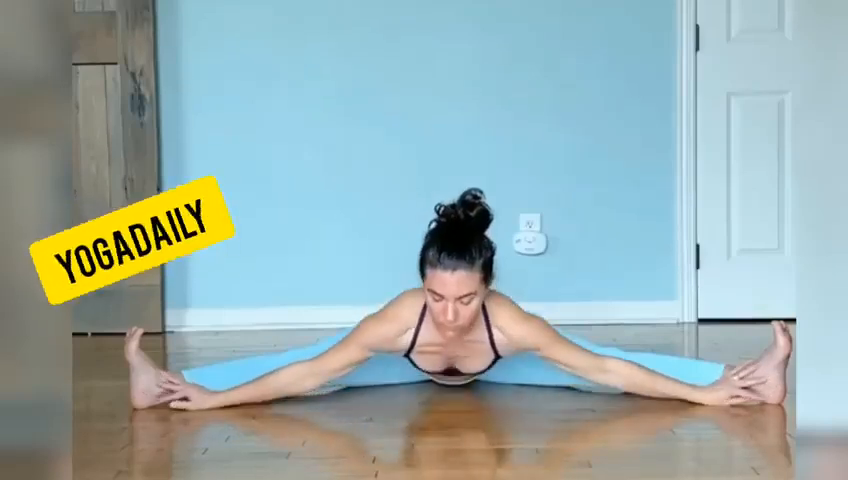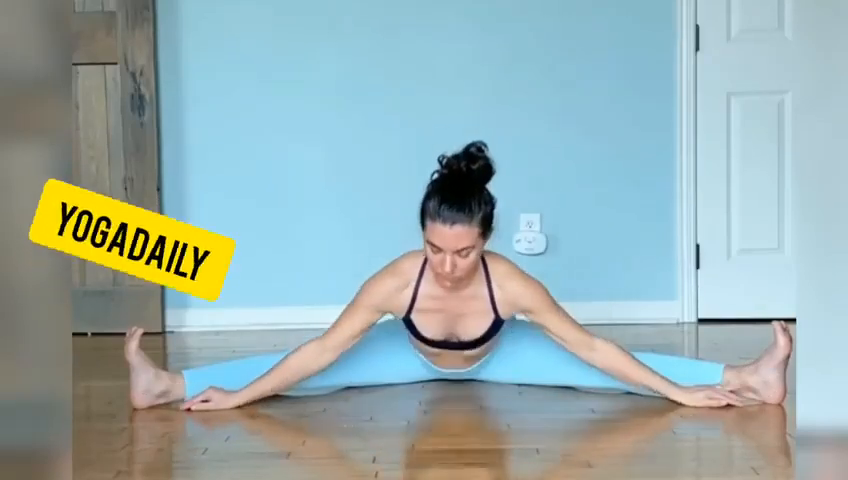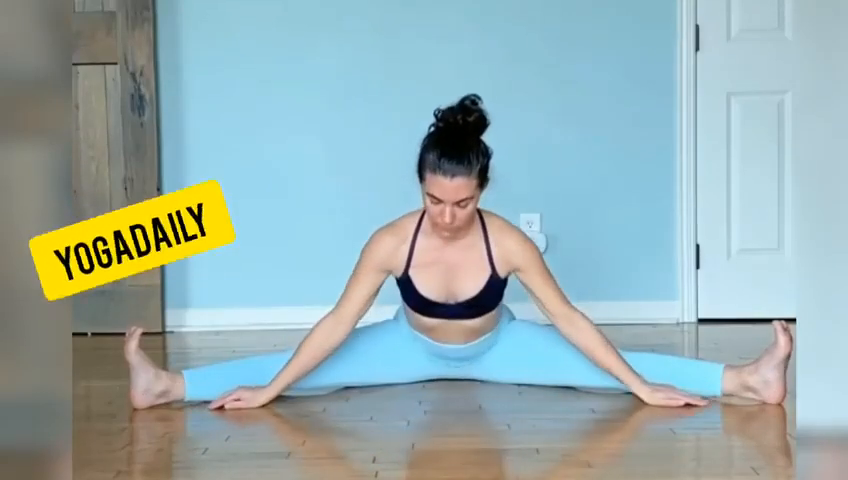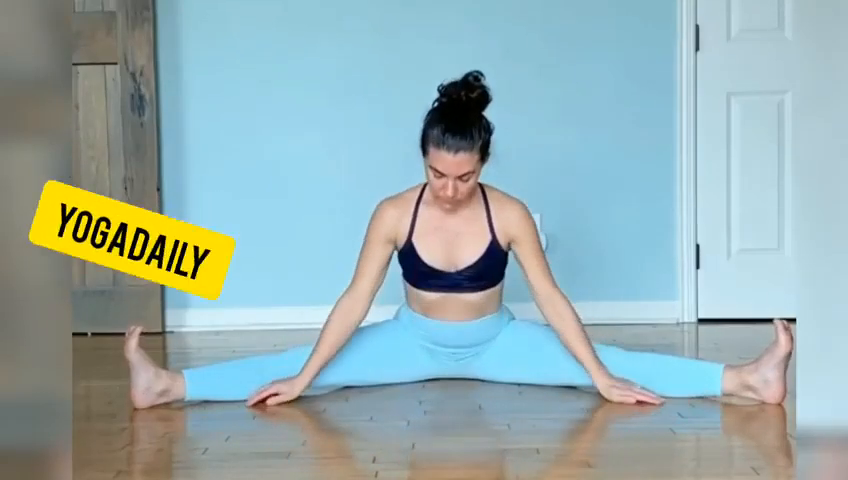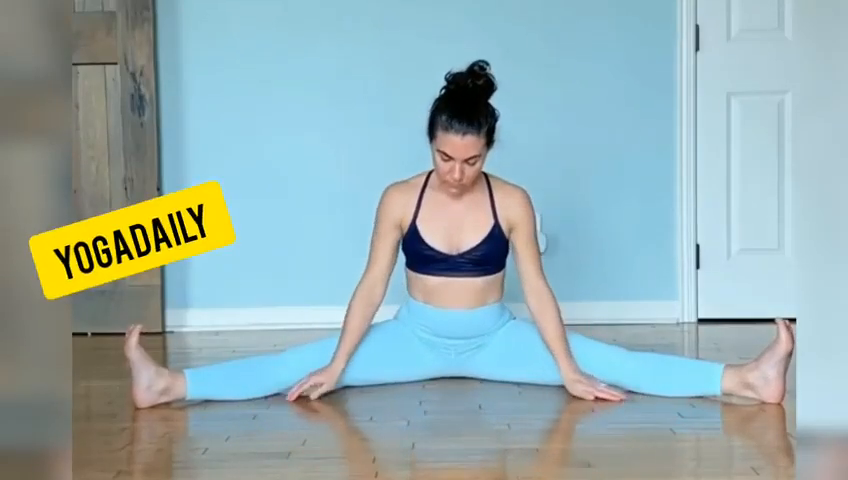
dt=0.3s
person 1, frame 1
left shoulder: (510, 322)
right shoulder: (397, 320)
left elbow: (605, 366)
right elbow: (305, 371)
left wrist: (701, 393)
right wrist: (215, 398)
left hip: (495, 362)
right hip: (411, 363)
left knee: (586, 362)
right knee: (300, 355)
right ankle: (169, 382)
person 1, frame 2
left shoulder: (511, 284)
right shoulder: (396, 282)
left elbow: (592, 345)
right elbow: (318, 350)
left wrist: (684, 395)
right wrist: (237, 397)
left hip: (494, 356)
right hip: (412, 354)
left knee: (594, 370)
right knee: (319, 373)
person 1, frame 3
left shoulder: (507, 240)
right shoulder: (392, 240)
left elbow: (567, 319)
right elbow: (339, 322)
left wrist: (637, 387)
right wrist: (272, 390)
left hip: (494, 349)
right hip: (412, 348)
left knee: (600, 369)
right knee: (305, 372)
person 1, frame 4
left shoulder: (509, 214)
right shoulder: (394, 213)
left elbow: (551, 299)
right elbow: (354, 301)
left wrist: (603, 379)
right wrist: (301, 378)
left hip: (494, 343)
right hip: (414, 342)
left knee: (611, 363)
right knee: (324, 367)
right ankle: (169, 384)
person 1, frame 5
left shoulder: (512, 201)
right shoulder: (400, 198)
left elbow: (536, 288)
right elbow: (371, 284)
left wrist: (568, 369)
right wrist: (337, 364)
left hip: (494, 338)
right hip: (415, 337)
left knee: (607, 366)
right knee: (300, 368)
left ankle: (745, 379)
right ankle: (170, 383)
